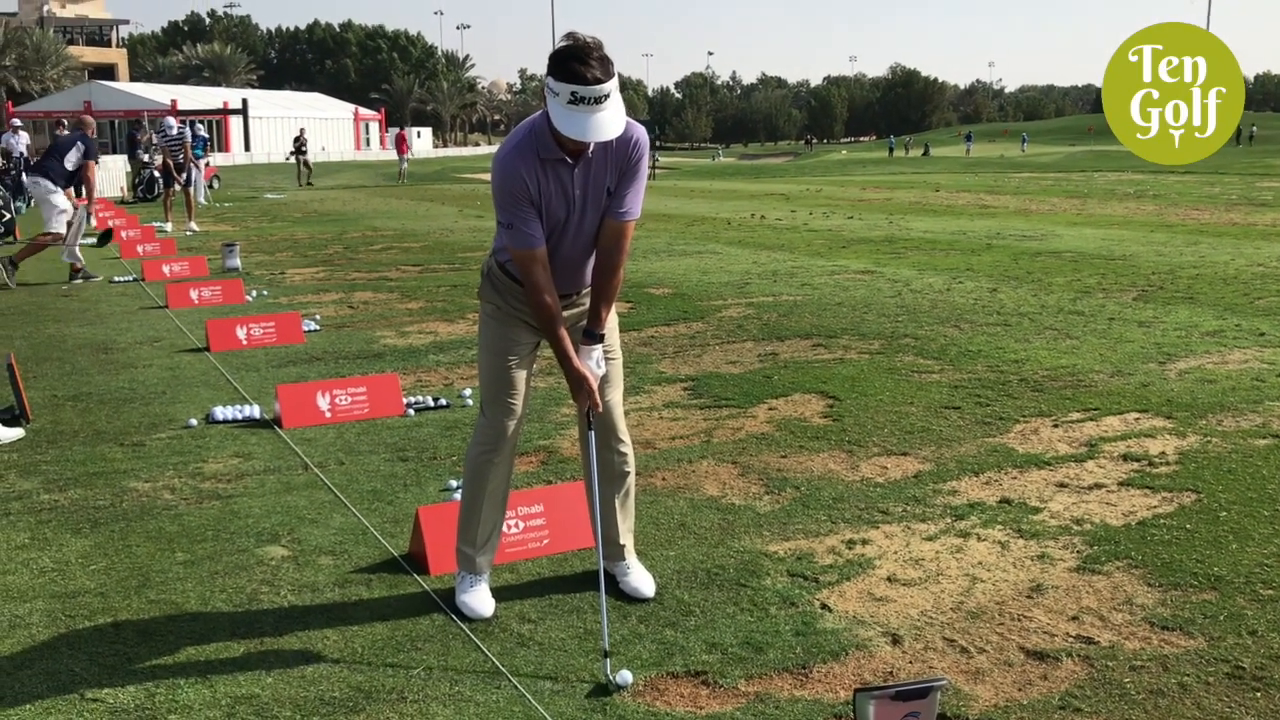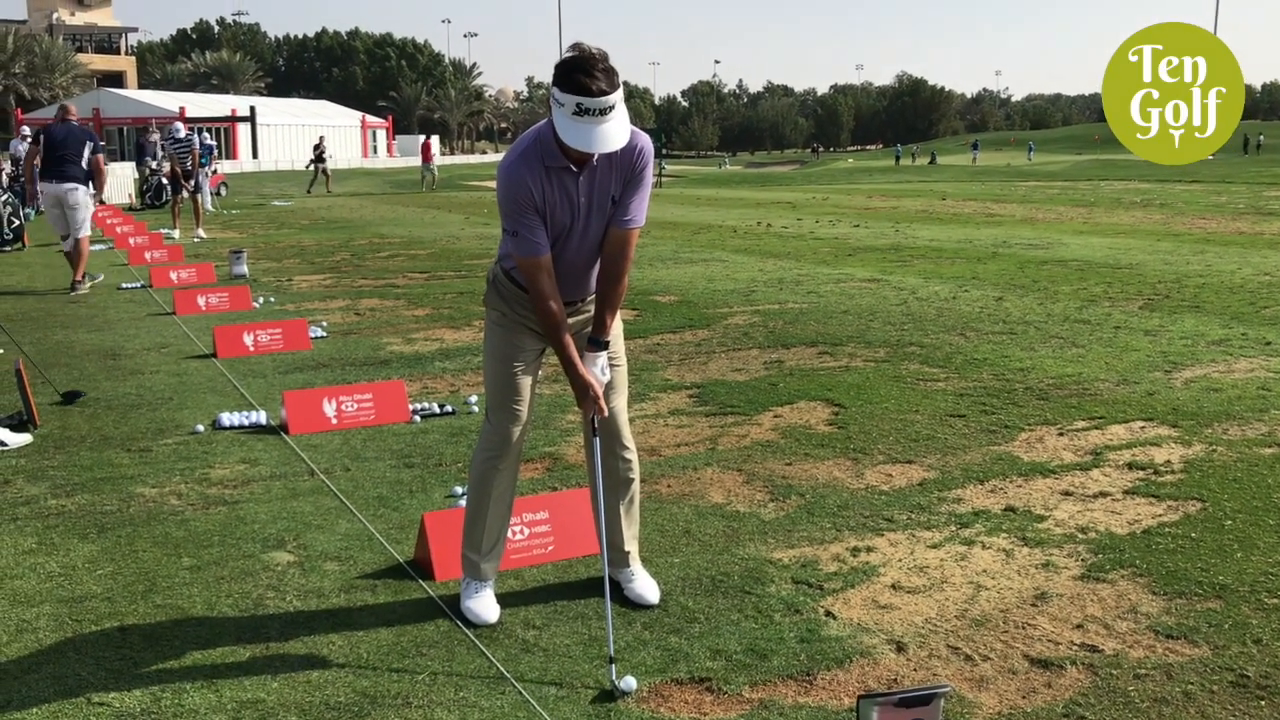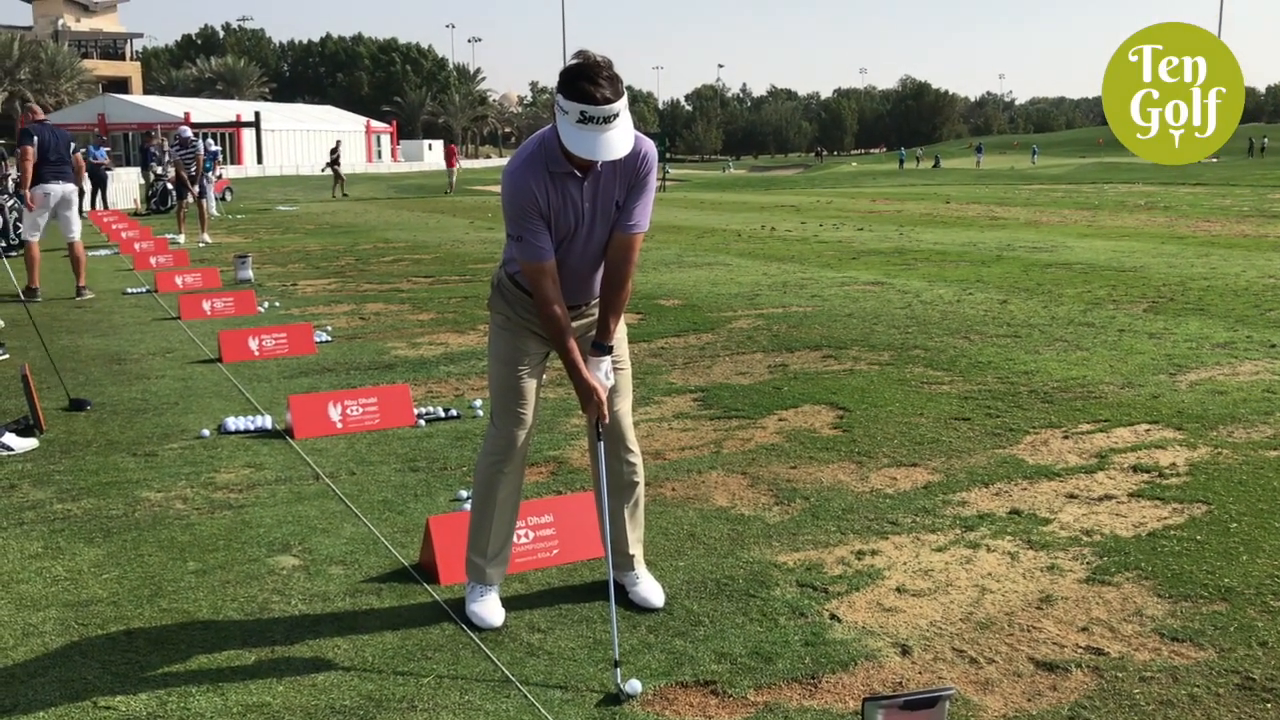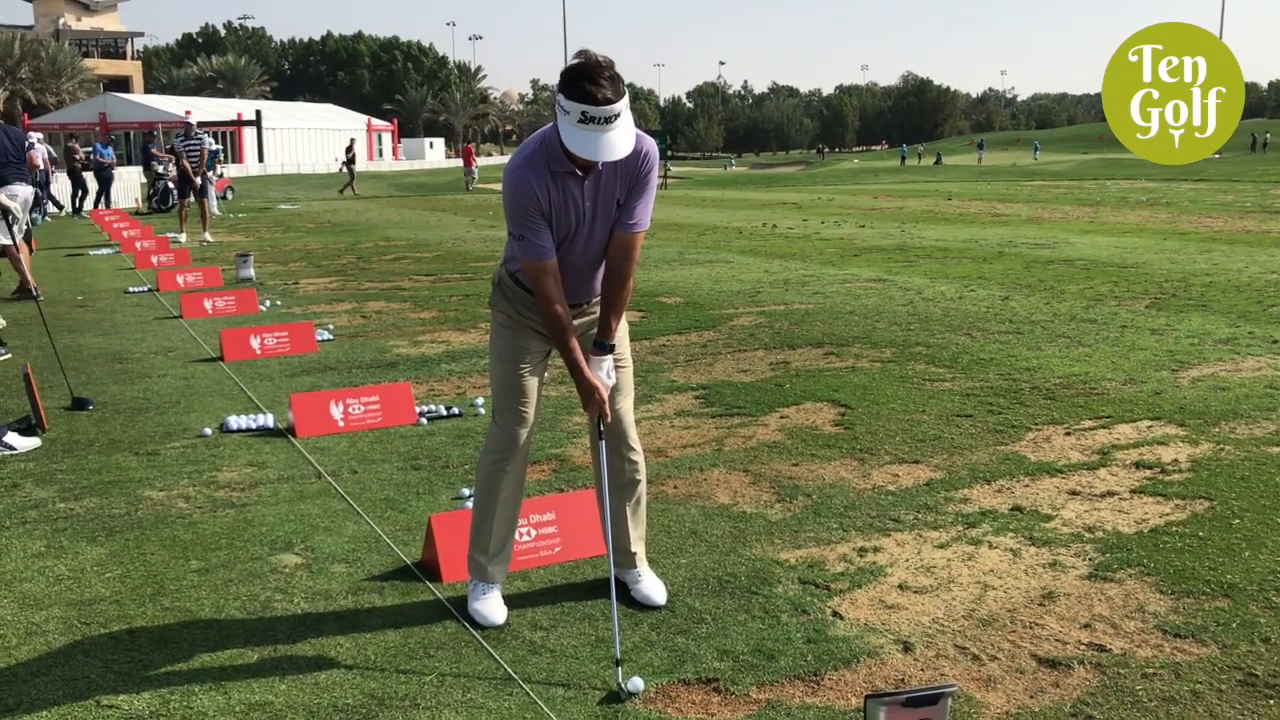
dt=0.5s
person 1, frame 1
left shoulder: (630, 142)
right shoulder: (515, 161)
left elbow: (613, 247)
right elbow: (534, 274)
left wrist: (594, 337)
right wrist: (570, 363)
left hip: (589, 294)
right hip: (515, 297)
left knee: (611, 427)
right knee: (498, 428)
left ankle: (620, 553)
right ankle: (473, 568)
person 1, frame 2
left shoulder: (635, 150)
right shoulder: (520, 169)
left elbow: (617, 255)
right elbow: (540, 282)
left wrist: (599, 345)
right wrist: (575, 370)
left hip: (594, 302)
right hip: (520, 304)
left knee: (615, 433)
right knee: (503, 435)
left ankle: (624, 559)
right ankle: (478, 575)
person 1, frame 3
left shoulder: (639, 156)
right shoulder: (525, 174)
left elbow: (621, 261)
right elbow: (545, 289)
left wrist: (604, 349)
right wrist: (580, 374)
left hip: (597, 306)
right hip: (525, 309)
left knee: (620, 436)
right knee: (508, 438)
left ankle: (630, 563)
right ankle: (484, 578)
person 1, frame 4
left shoulder: (641, 154)
right shoulder: (525, 173)
left elbow: (623, 258)
right elbow: (546, 287)
left wrist: (604, 347)
right wrist: (581, 373)
left hip: (599, 303)
right hip: (525, 306)
left knee: (622, 434)
right knee: (509, 436)
left ankle: (632, 561)
right ankle: (486, 577)
person 2, frame 1
left shoulder: (66, 139)
right shoulder: (88, 142)
right elbow: (89, 175)
left wrist: (71, 202)
right wrist: (91, 205)
left hip: (37, 179)
right hip: (48, 184)
left knee: (69, 219)
right knee: (55, 234)
left ankle: (76, 270)
person 2, frame 2
left shoulder: (45, 131)
right shoulder: (89, 134)
left elbow: (29, 158)
right elbow: (100, 167)
left wrist: (30, 185)
right wrist: (99, 193)
left hip: (48, 186)
right hip: (75, 187)
left knee: (65, 235)
right knee: (81, 235)
left ankle: (81, 275)
right ankle: (78, 281)
person 2, frame 3
left shoulder: (28, 131)
right shoulder: (65, 134)
left elbow: (27, 160)
right elbow: (80, 165)
left wrist: (25, 190)
right wrist: (77, 188)
left hip: (43, 188)
right hip: (68, 187)
left knee: (31, 239)
right knee: (74, 239)
left ankle: (33, 289)
right ankle: (81, 287)
person 2, frame 4
right shoulder: (17, 132)
right elbow: (35, 163)
right hip: (26, 188)
right knee: (18, 238)
left ankle: (30, 287)
right ankle: (26, 283)
